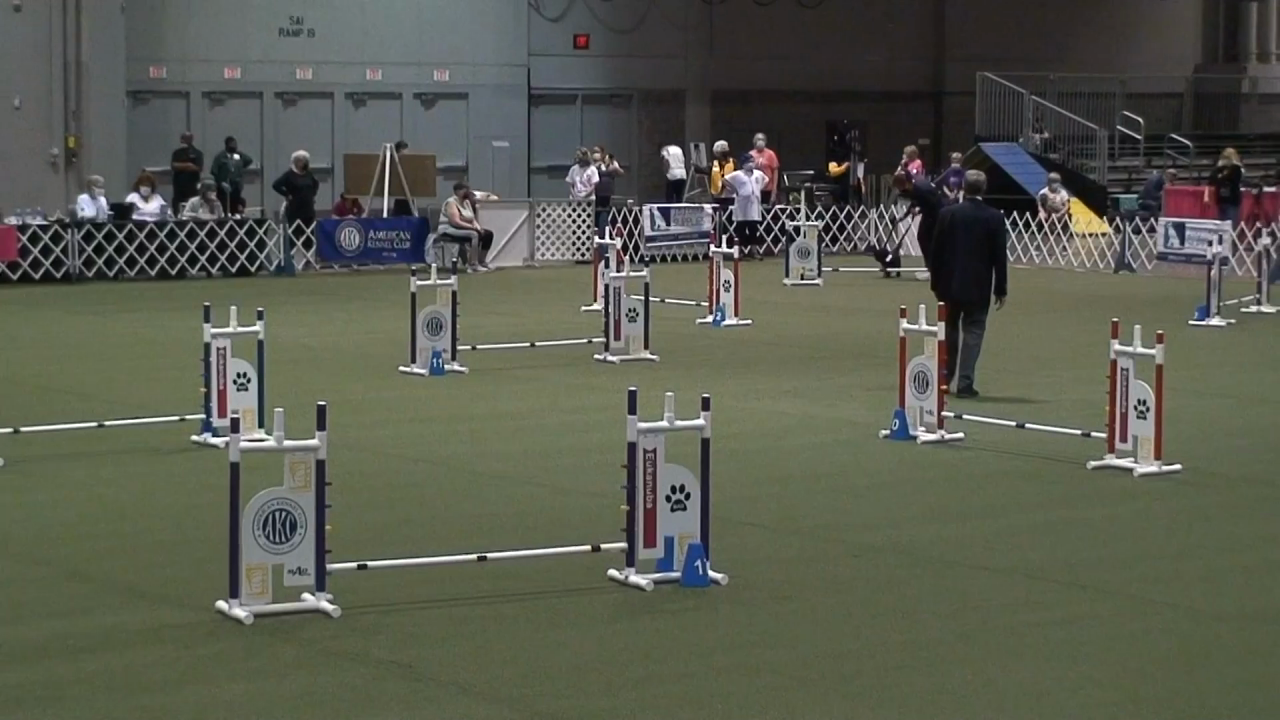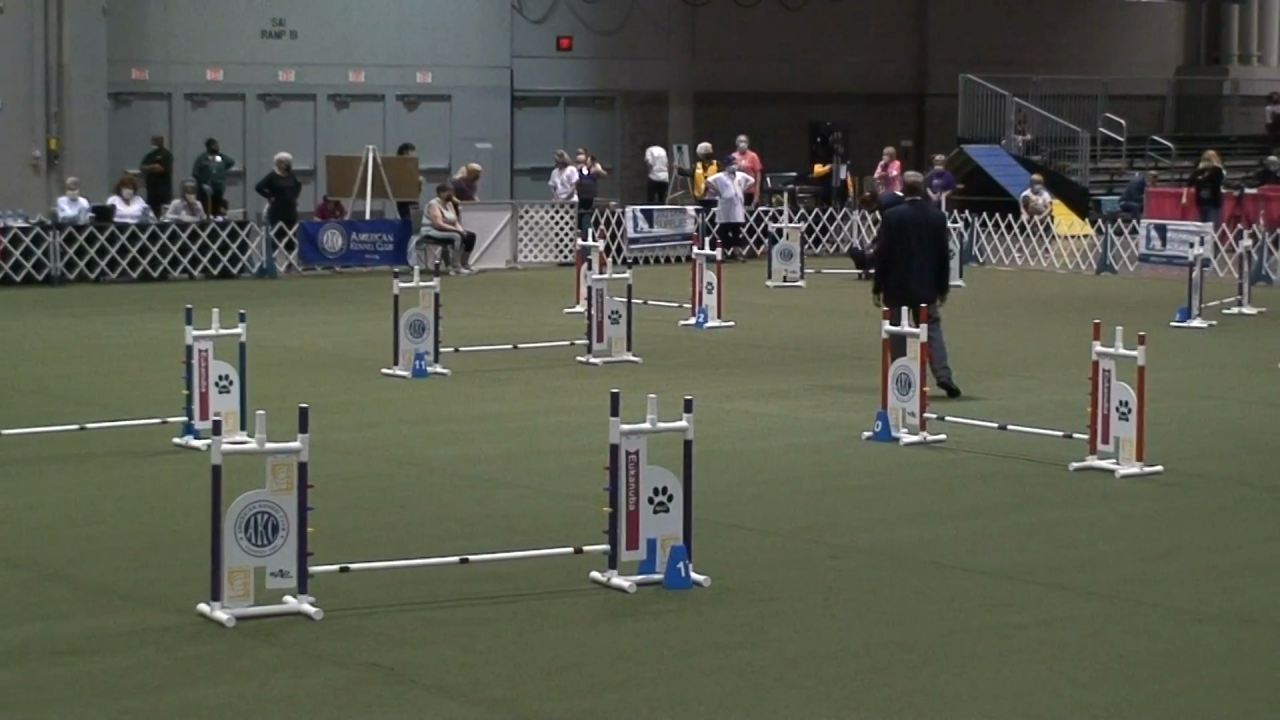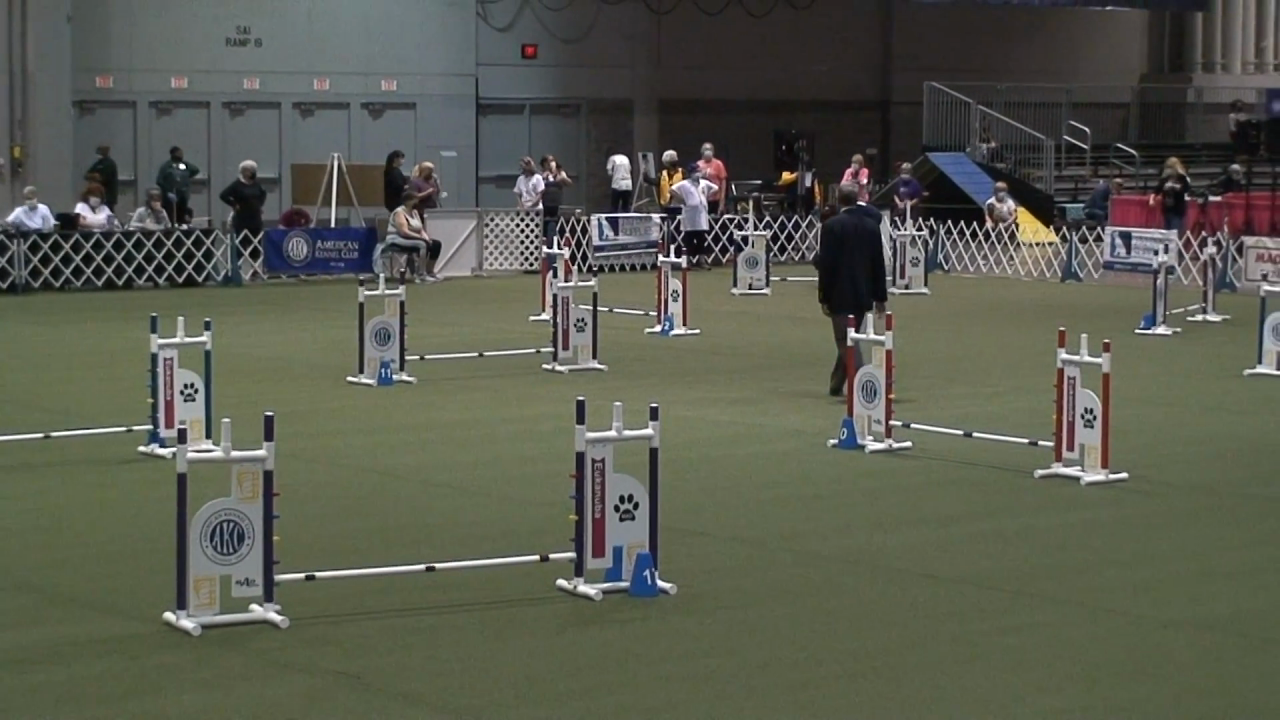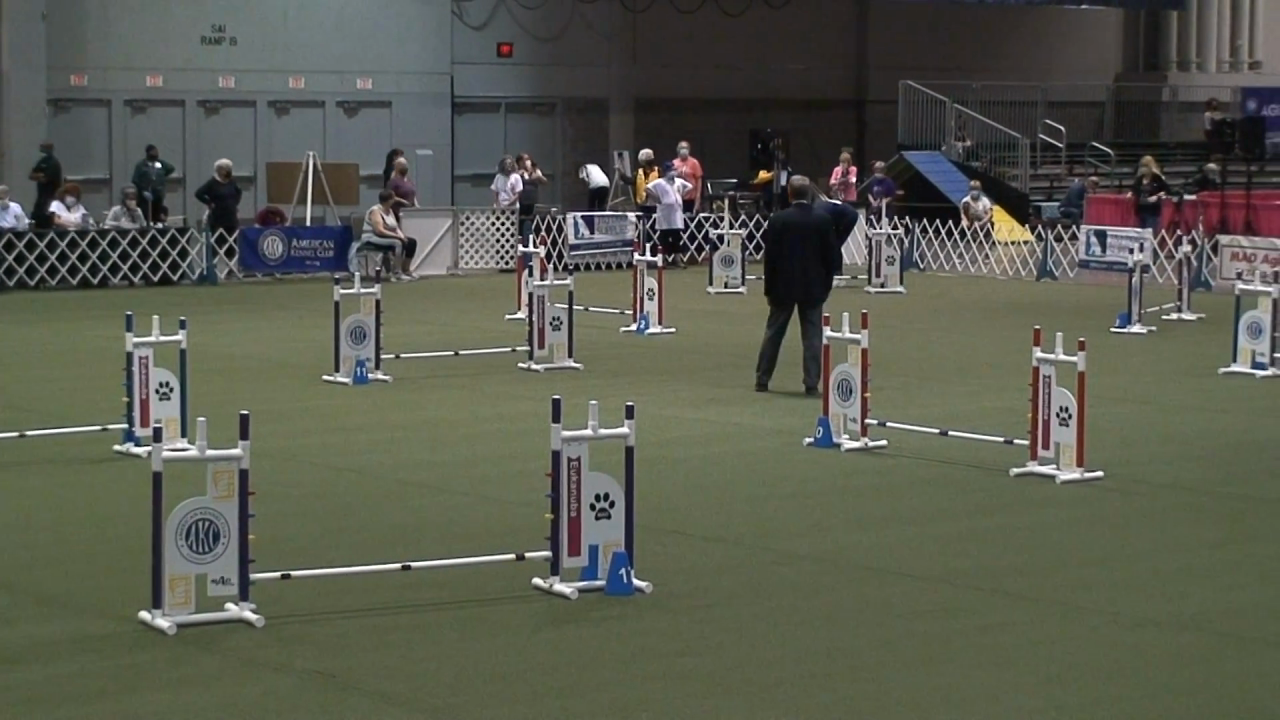
dt=0.7s
person 1, frame 1
left shoulder: (947, 213)
right shoulder: (994, 217)
left elbow: (936, 252)
right elbow: (1000, 256)
left wrist: (936, 283)
right wrist: (1001, 289)
left hip: (949, 284)
right hip: (978, 287)
left knee: (950, 331)
right knee: (973, 332)
left ankle: (944, 378)
right ankle: (965, 384)
person 1, frame 2
left shoulder: (891, 216)
right shoulder: (937, 216)
left elbow: (881, 255)
right elbow: (943, 255)
left wrist: (877, 287)
right wrist: (943, 287)
left hip: (897, 287)
right hip: (926, 287)
left knee: (898, 334)
right knee: (933, 330)
right ankle: (944, 377)
person 1, frame 3
left shoulder: (832, 225)
right shoulder: (872, 225)
left elbow: (825, 263)
right elbow: (878, 263)
left wrist: (823, 297)
right wrist: (880, 296)
left hip: (840, 294)
right hip: (864, 294)
left knee: (846, 339)
right knee: (849, 338)
right ankle: (836, 384)
person 1, frame 4
left shoulder: (778, 219)
right shoulder: (823, 220)
left elbow: (770, 257)
right elbow: (832, 256)
left wrist: (769, 288)
right wrist: (827, 283)
left hip: (783, 287)
right hip: (812, 287)
left knee: (773, 332)
right knee: (812, 335)
left ankle: (762, 379)
right ankle: (811, 383)
